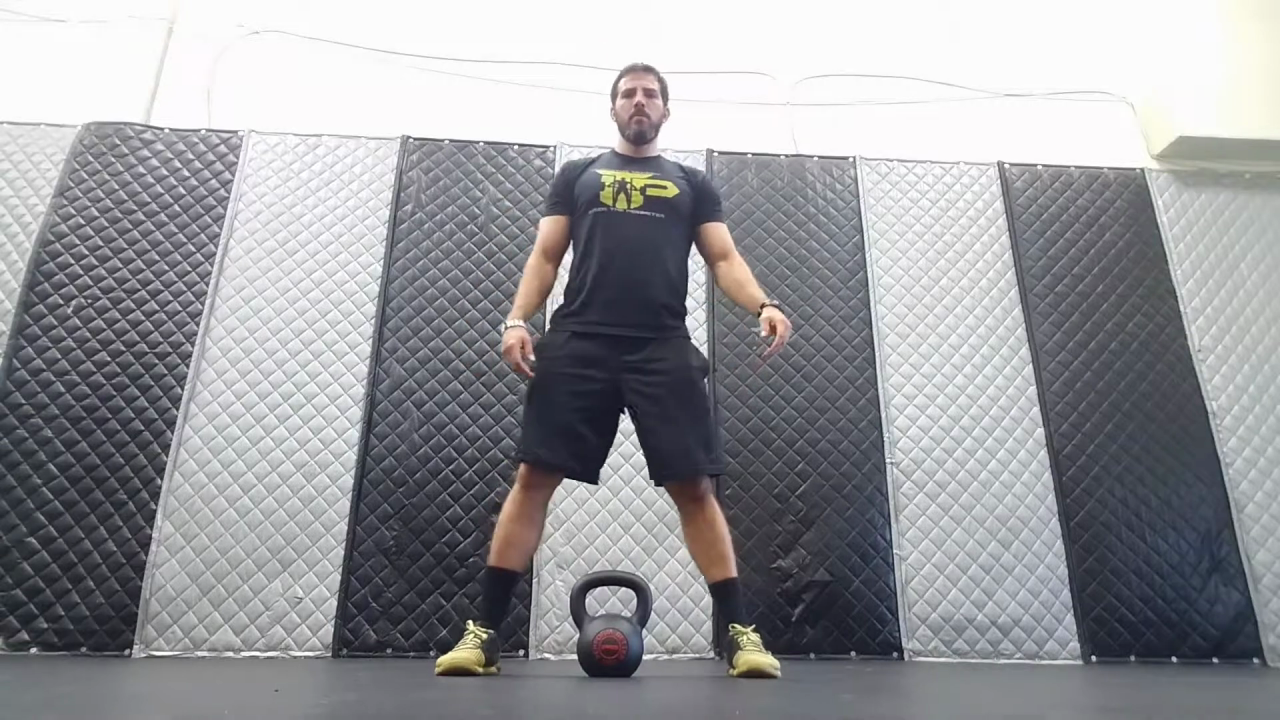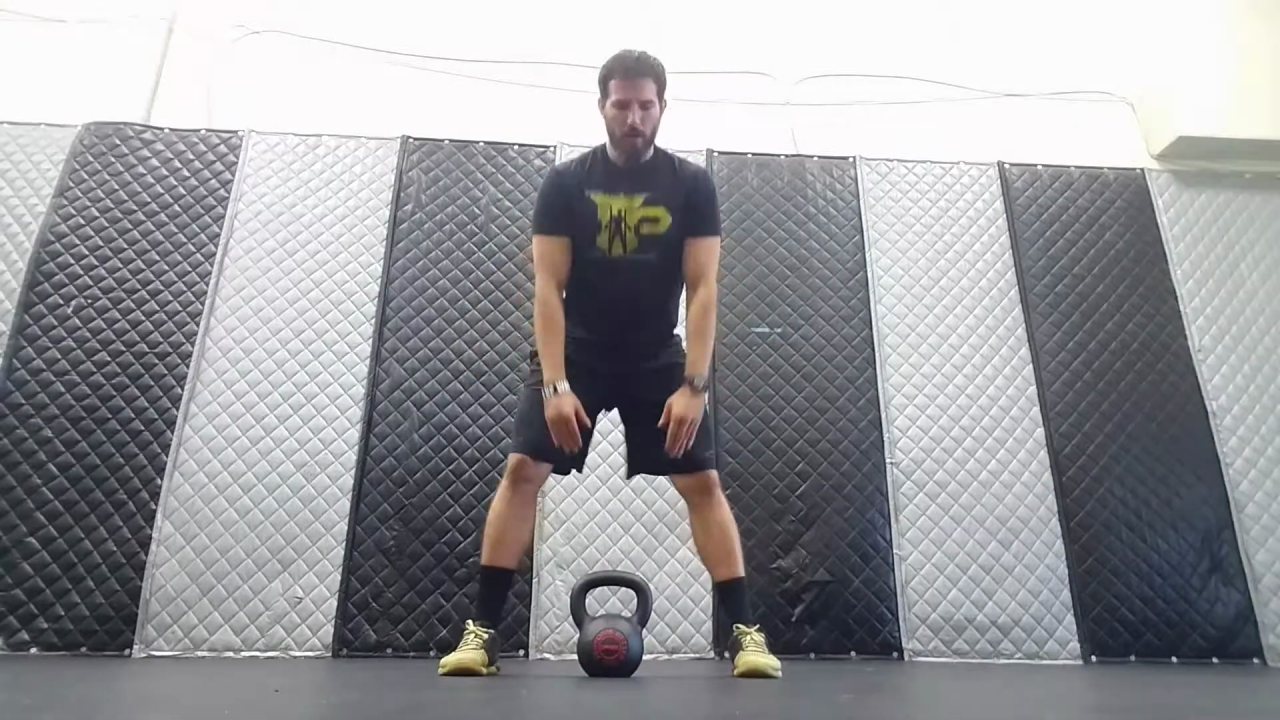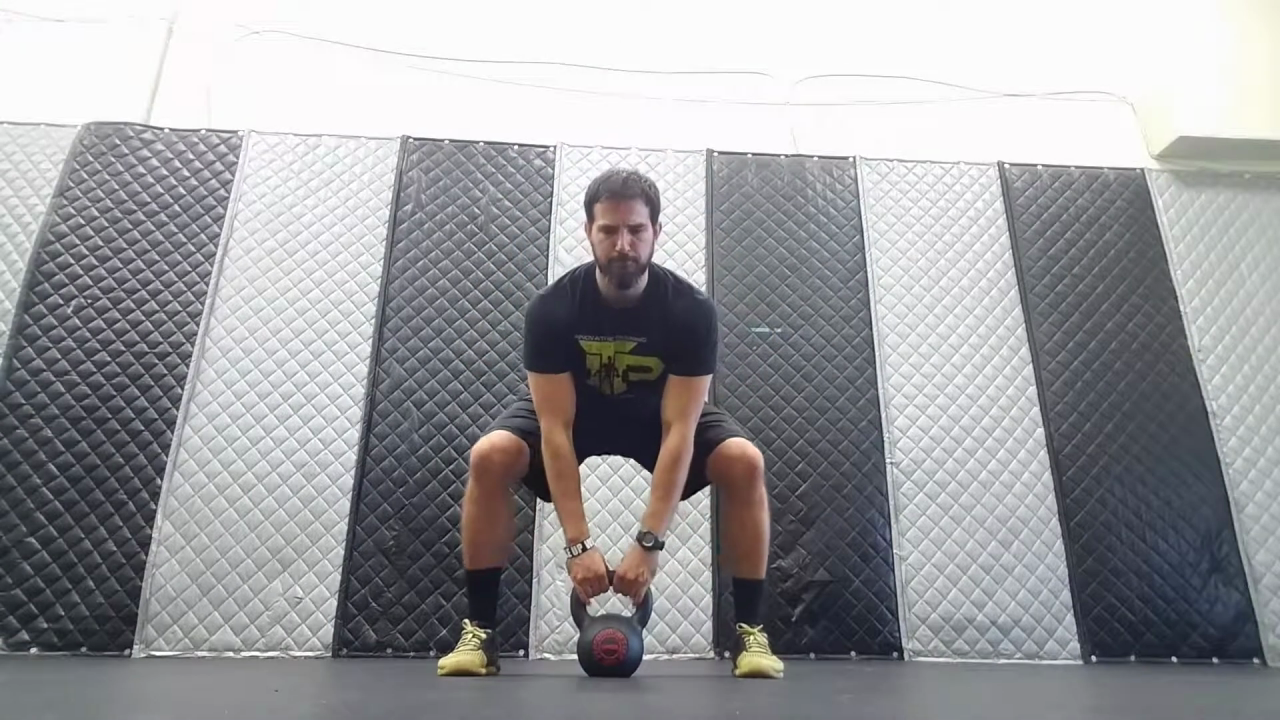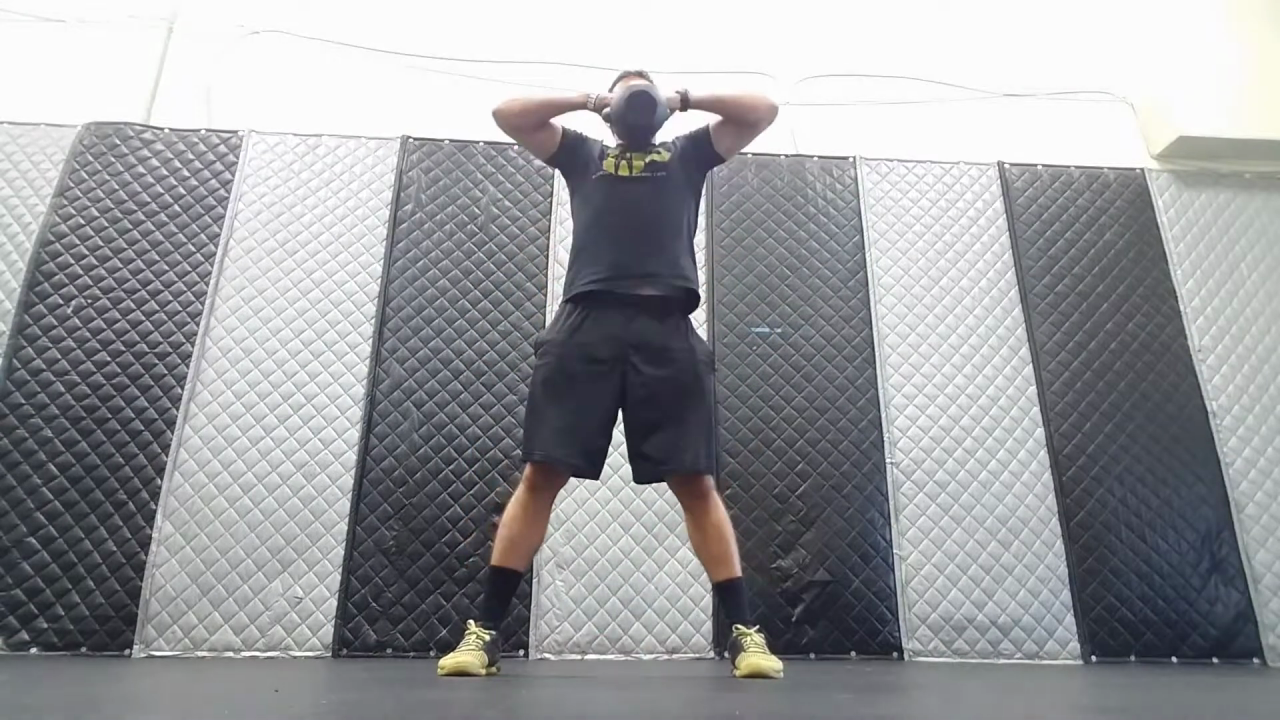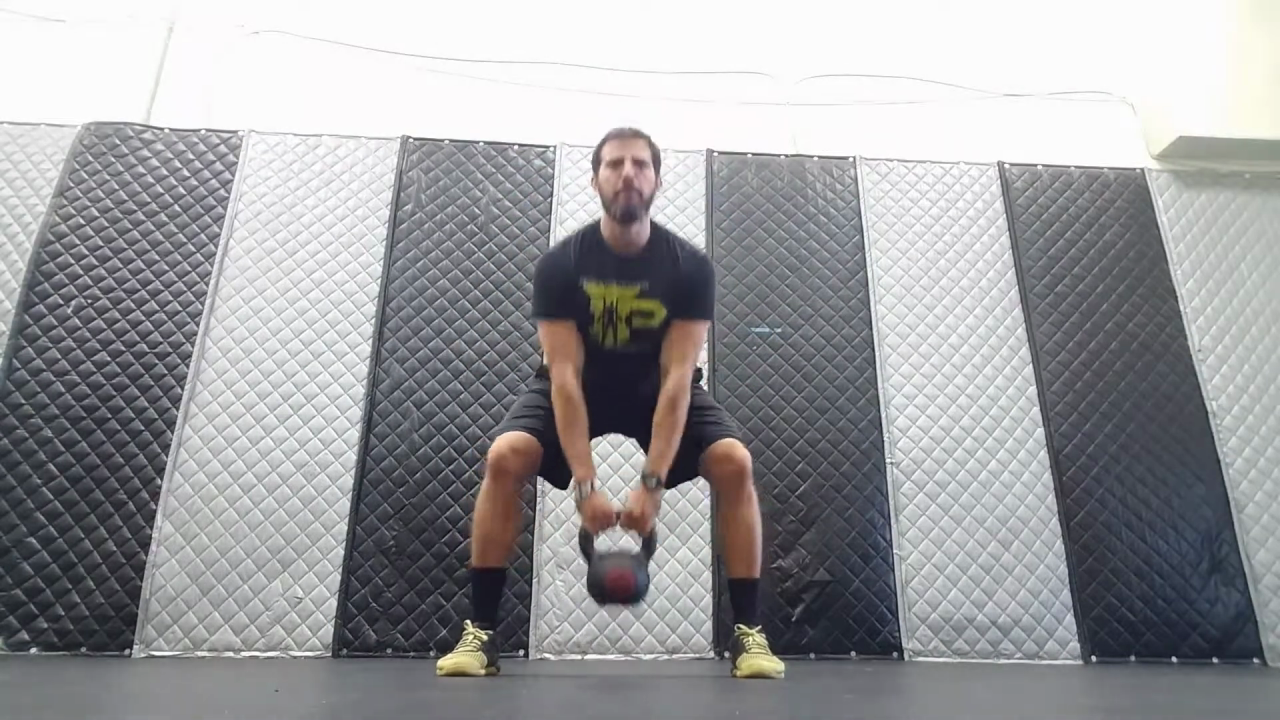
dt=1s
person 1, frame 1
left shoulder: (692, 183)
right shoulder: (577, 174)
left elbow: (725, 258)
right elbow: (545, 256)
left wrist: (763, 306)
right wrist: (517, 319)
left hip: (662, 349)
right hip: (577, 345)
left knee: (693, 487)
right knee: (534, 477)
left ankle: (739, 630)
right ankle: (482, 631)
person 1, frame 2
left shoulder: (692, 186)
right shoulder: (565, 184)
left elbow: (703, 288)
right elbow: (548, 288)
left wrist: (692, 384)
right wrist: (555, 382)
left hip: (657, 357)
right hip: (575, 350)
left knee: (701, 479)
right knee: (524, 469)
left ankle: (745, 631)
right ankle: (482, 632)
person 1, frame 3
left shoulder: (691, 311)
right shoulder: (551, 309)
left elbow: (678, 432)
right elbow: (557, 432)
left wrist: (649, 542)
right wrist: (577, 544)
left hip: (656, 414)
right hip: (571, 410)
left knee: (744, 462)
right knee: (489, 457)
left ankle: (749, 631)
right ankle: (479, 631)
person 1, frame 4
left shoulder: (688, 149)
right shoulder: (581, 149)
left elbow: (761, 110)
right elbow: (508, 113)
left wrist: (686, 99)
right wrist: (588, 98)
left hip: (666, 327)
right hip: (586, 322)
left knee: (696, 482)
right knee: (541, 475)
left ankle: (743, 632)
right ankle: (483, 630)
person 1, frame 5
left shoulder: (688, 266)
right shoulder: (561, 263)
left elbow: (676, 382)
right elbow: (565, 380)
left wrist: (652, 486)
right wrist: (585, 486)
left hip: (657, 392)
right hip: (580, 390)
left knee: (734, 465)
right knee: (506, 458)
left ankle: (747, 632)
right ankle: (479, 632)
